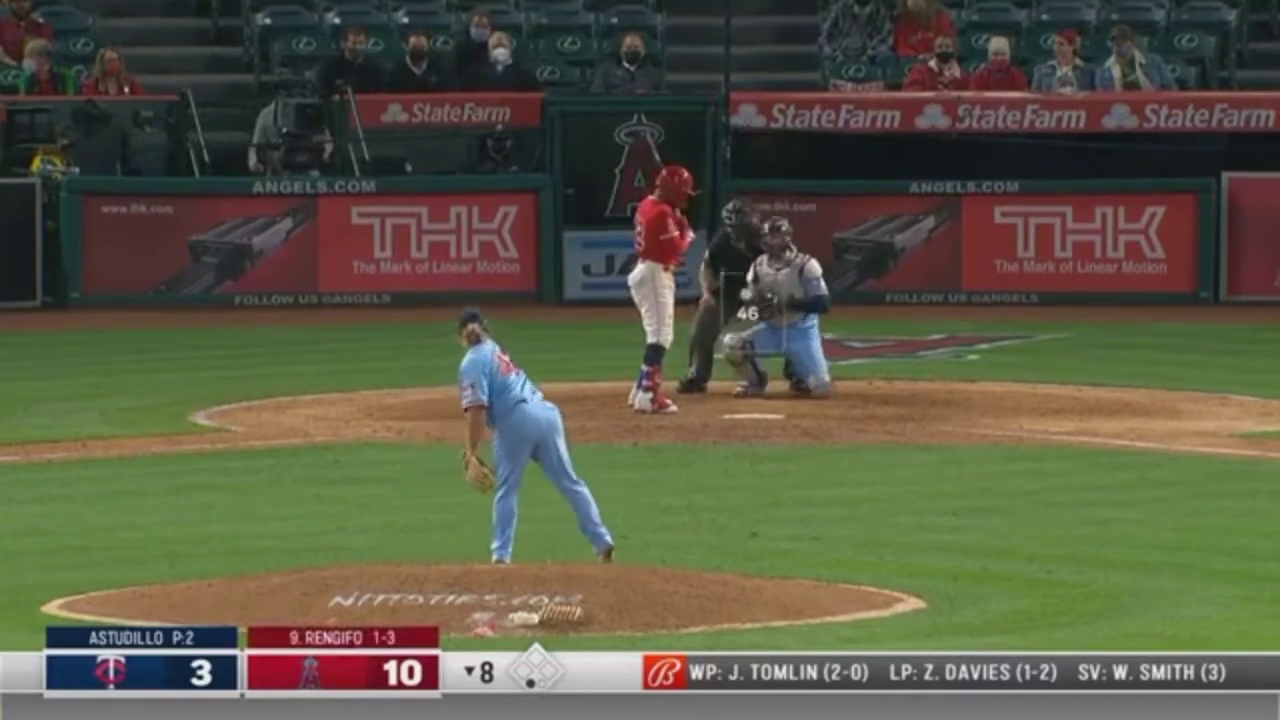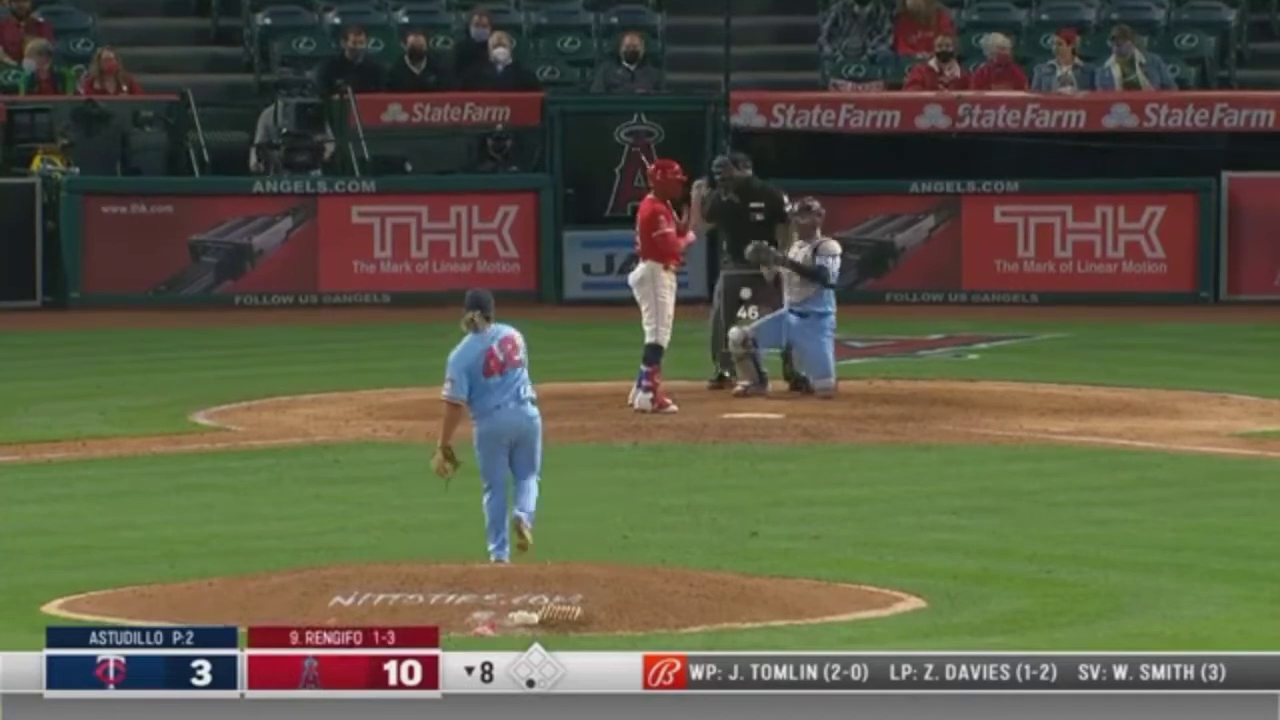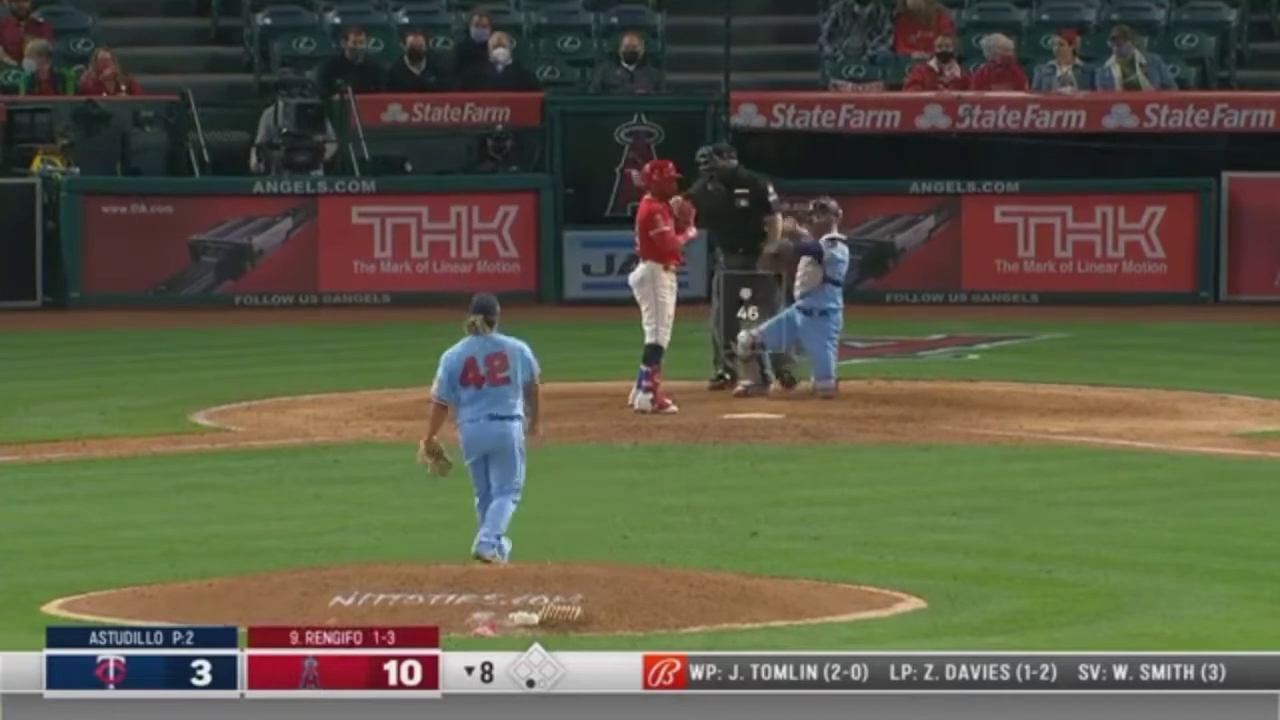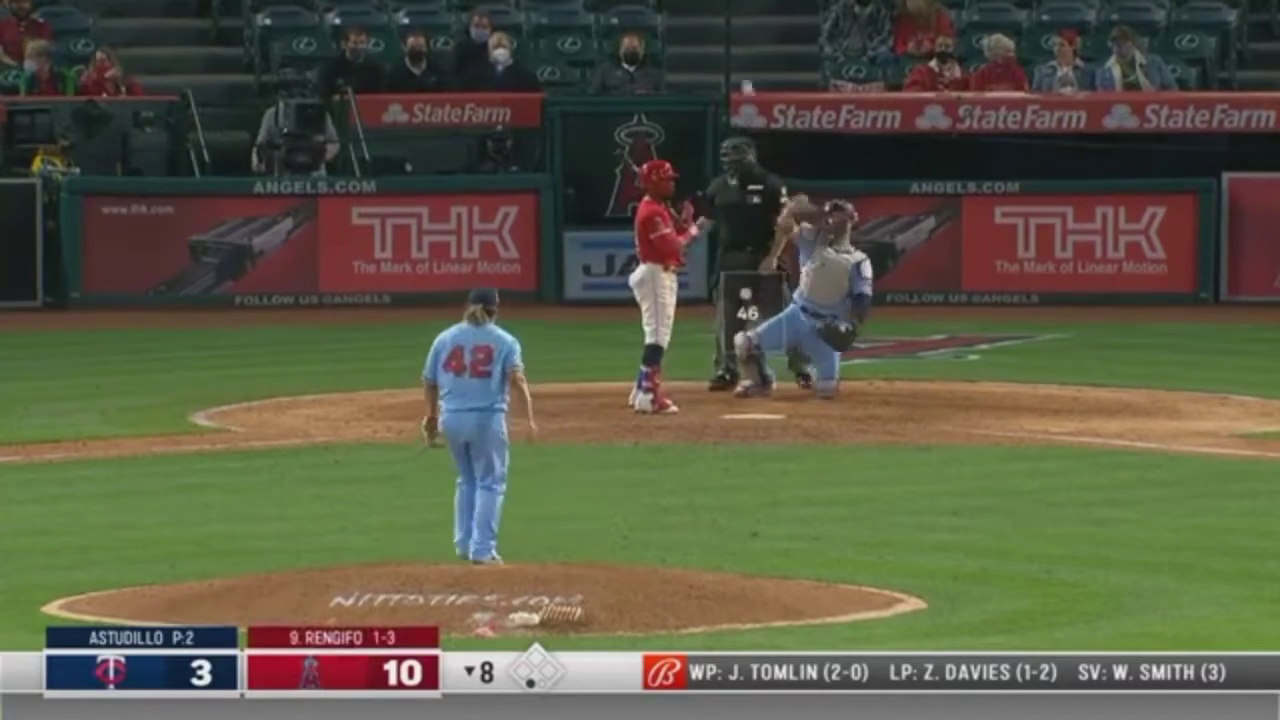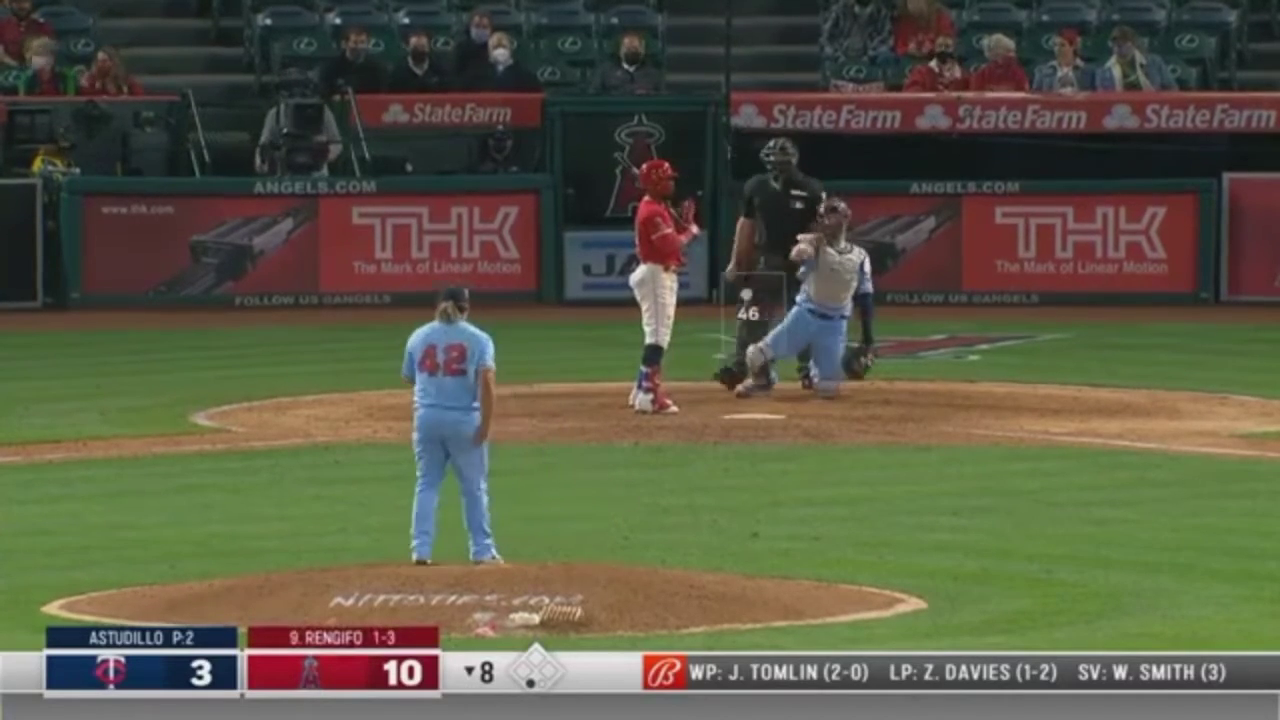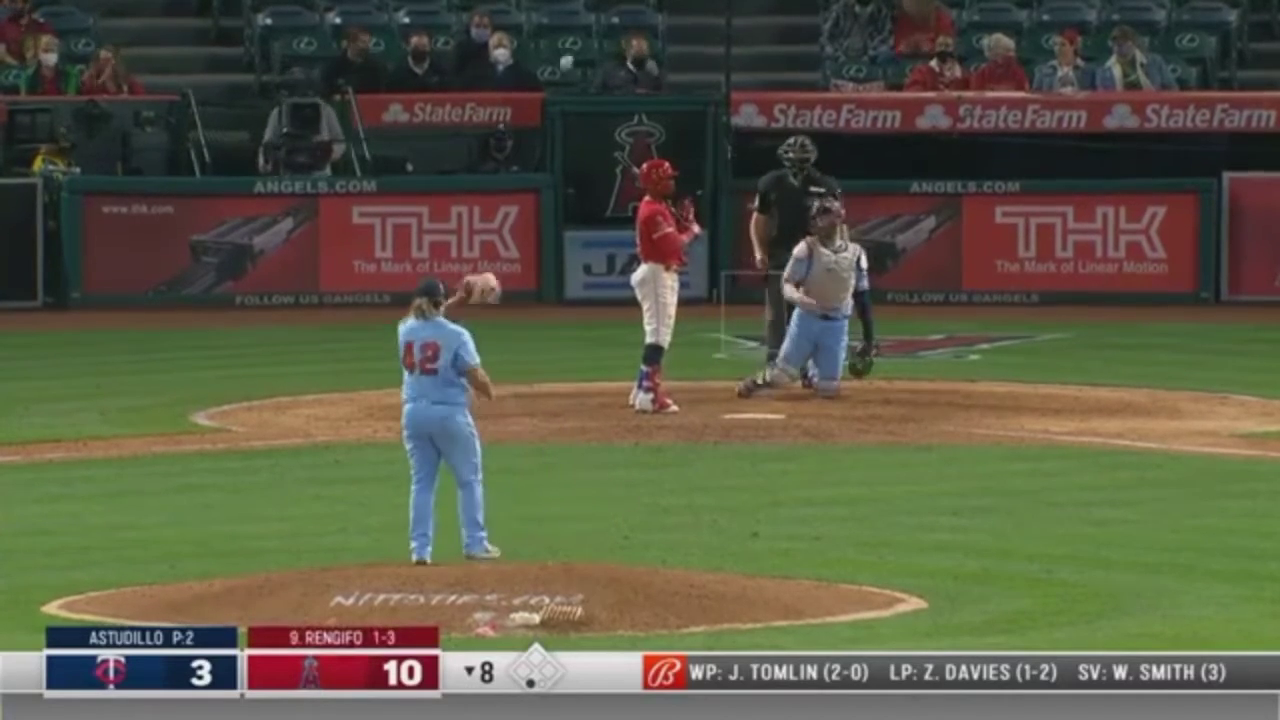
dt=0.4s
person 1, frame 1
left shoulder: (471, 363)
right shoulder: (493, 350)
left elbow: (477, 409)
left wrist: (473, 452)
right wrist: (470, 447)
left hip: (515, 423)
right hip: (547, 413)
left knee: (507, 491)
right knee: (569, 482)
left ankle: (501, 554)
right ankle: (602, 541)
person 1, frame 2
left shoulder: (461, 354)
right shoulder: (512, 334)
left elbow: (455, 404)
left wrist: (444, 444)
left hip: (491, 422)
right hip: (526, 414)
left knee: (495, 488)
right knee: (528, 475)
left ankle: (499, 552)
right ankle: (523, 515)
person 1, frame 3
left shoulder: (453, 355)
right shoulder: (518, 348)
left elbow: (441, 404)
right elbow: (534, 390)
left wrist: (429, 438)
right wrist: (534, 421)
left hip: (472, 431)
right hip: (507, 429)
left knee: (484, 494)
right knee: (506, 492)
left ankle: (495, 547)
right ankle: (487, 542)
person 1, frame 4
left shoulder: (445, 338)
right shoulder: (505, 341)
left elbow: (429, 383)
right elbow: (517, 380)
left wrist: (432, 414)
right wrist: (530, 419)
left hip: (451, 419)
right hip: (487, 420)
left knee: (467, 481)
right knee: (490, 485)
left ankle: (464, 543)
right ankle: (482, 549)
person 1, frame 5
left shoulder: (418, 337)
right shoulder: (479, 339)
left elbow: (409, 378)
right elbow: (487, 385)
right wrist: (486, 424)
left hip: (426, 417)
right hip: (464, 418)
left knee: (427, 484)
right knee: (474, 486)
left ankle: (420, 549)
right ankle: (482, 550)
person 1, frame 6
left shoulder: (405, 329)
right shoulder: (456, 334)
right elbow: (476, 378)
left wrist: (459, 298)
right wrist: (490, 392)
left hip: (414, 414)
right hip: (450, 414)
left knee: (421, 483)
right knee: (469, 480)
left ankle: (420, 549)
right ankle: (475, 543)
person 2, frame 1
left shoulder: (648, 205)
right shoulder: (662, 212)
right elbow: (678, 247)
left wrist: (678, 223)
right wrist: (688, 233)
left hip: (647, 271)
right hip: (655, 274)
left knee: (657, 334)
right knee: (661, 335)
left ankle: (642, 390)
right ankle: (648, 395)
person 2, frame 2
left shoulder: (659, 205)
right shoulder: (656, 209)
left elbow: (674, 233)
right elbow: (672, 246)
left wrist: (685, 224)
right wrist: (689, 236)
left hip: (659, 273)
right hip: (656, 274)
left knee: (656, 334)
right knee: (658, 334)
left ankle: (642, 389)
right ankle: (647, 395)
person 2, frame 3
left shoulder: (662, 205)
right shoulder: (653, 209)
left elbow: (675, 232)
right elbow: (671, 244)
left wrist: (685, 219)
right wrist: (690, 231)
left hip: (662, 273)
right hip: (655, 274)
left knee: (658, 334)
right knee: (658, 334)
left ankle: (642, 390)
right ankle: (647, 396)
person 2, frame 4
left shoulder: (660, 207)
right shoulder: (652, 211)
left elbow: (676, 234)
right elbow: (672, 246)
left wrist: (686, 220)
right wrist: (693, 230)
left hip: (663, 274)
right hip: (655, 275)
left knee: (657, 335)
right knee: (658, 335)
left ankle: (643, 390)
right ankle: (648, 396)
person 2, frame 5
left shoulder: (660, 207)
right shoulder: (652, 211)
left elbow: (675, 234)
right elbow: (673, 246)
left wrist: (685, 218)
right wrist: (692, 230)
left hip: (663, 274)
right hip: (656, 275)
left knee: (657, 335)
right knee: (658, 335)
left ankle: (642, 390)
right ankle: (648, 396)
person 2, frame 6
left shoulder: (661, 206)
right shoulder: (653, 211)
left elbow: (677, 233)
right elbow: (675, 245)
left wrist: (685, 218)
right wrist: (693, 229)
left hip: (664, 274)
right hip: (657, 275)
left knee: (658, 334)
right knee: (659, 335)
left ankle: (643, 390)
right ankle: (649, 396)
person 3, frame 1
right shoulder: (722, 240)
right elbow: (707, 267)
right wrist: (707, 293)
right hip: (728, 293)
right knee: (704, 325)
left ankle: (795, 375)
right ankle: (697, 376)
person 3, frame 2
left shoulder: (770, 195)
right shoulder: (719, 197)
left elbow: (788, 230)
right elbow: (700, 226)
right wrist: (696, 199)
right hip: (732, 266)
right knee: (720, 319)
right ankle: (723, 371)
person 3, frame 3
left shoulder: (755, 184)
right shoulder: (705, 188)
left elbow: (775, 221)
left hip: (756, 260)
right hip: (726, 262)
left knee: (771, 314)
right knee: (721, 318)
left ankle: (783, 368)
right ankle: (725, 371)
person 3, frame 4
left shoulder: (770, 184)
right shoulder: (719, 186)
left wrist: (773, 257)
left hip: (764, 258)
right hip: (732, 260)
right knee: (727, 317)
left ankle: (802, 368)
right ankle: (727, 371)
person 3, frame 5
left shoulder: (811, 189)
right shoulder: (756, 186)
right elbow: (746, 224)
right wrist: (735, 261)
left hip: (799, 262)
right hip: (767, 261)
right knee: (751, 315)
left ankle: (809, 370)
right ankle: (737, 368)
person 3, frame 6
left shoulder: (827, 186)
right shoulder: (771, 182)
right elbow: (759, 219)
right wrist: (759, 251)
right hip: (780, 257)
right knee: (777, 317)
person 4, frame 1
left shoulder: (805, 265)
right shoulder: (758, 266)
left elbow: (823, 305)
right elbow: (750, 302)
left wrist: (787, 303)
left hip: (802, 333)
right hip: (771, 330)
left knee: (822, 389)
right knee: (732, 343)
left ankle: (801, 377)
right ankle: (755, 382)
person 4, frame 2
left shoulder: (827, 247)
right shoulder: (796, 246)
left elbow: (822, 276)
left wrist: (786, 262)
right wrist: (770, 259)
left hip: (816, 322)
right hip: (789, 315)
left knee: (824, 388)
right knee: (737, 337)
left ankle: (807, 375)
right ankle: (757, 382)
person 4, frame 3
left shoulder: (835, 243)
right shoulder: (818, 243)
left elbow: (813, 249)
left hip: (822, 319)
right hip: (798, 312)
left knee: (825, 389)
right knee: (747, 340)
left ankle: (822, 377)
right ankle: (758, 383)
person 4, frame 4
left shoulder: (859, 260)
right shoulder: (813, 239)
left elbow: (864, 300)
right elbow: (785, 227)
left wrist: (853, 324)
right wrist: (794, 208)
left hip: (829, 326)
right hip: (799, 313)
left knee: (827, 389)
right knee: (744, 341)
right ankle: (762, 382)
person 4, frame 5
left shoulder: (859, 257)
right shoulder: (814, 244)
left elbow: (865, 300)
right elbow: (795, 255)
left wrist: (867, 341)
right wrist: (800, 250)
left hip: (834, 325)
right hip: (804, 315)
left knee: (828, 389)
right knee: (757, 355)
left ankle: (817, 373)
person 4, frame 6
left shoulder: (856, 253)
right shoulder: (807, 248)
left elbow: (862, 297)
right elbow: (787, 284)
left wrist: (869, 336)
right wrist: (798, 298)
left hip: (836, 325)
right hip: (806, 318)
left knee: (829, 389)
right knee: (781, 376)
left ankle: (815, 372)
right ankle: (761, 380)
